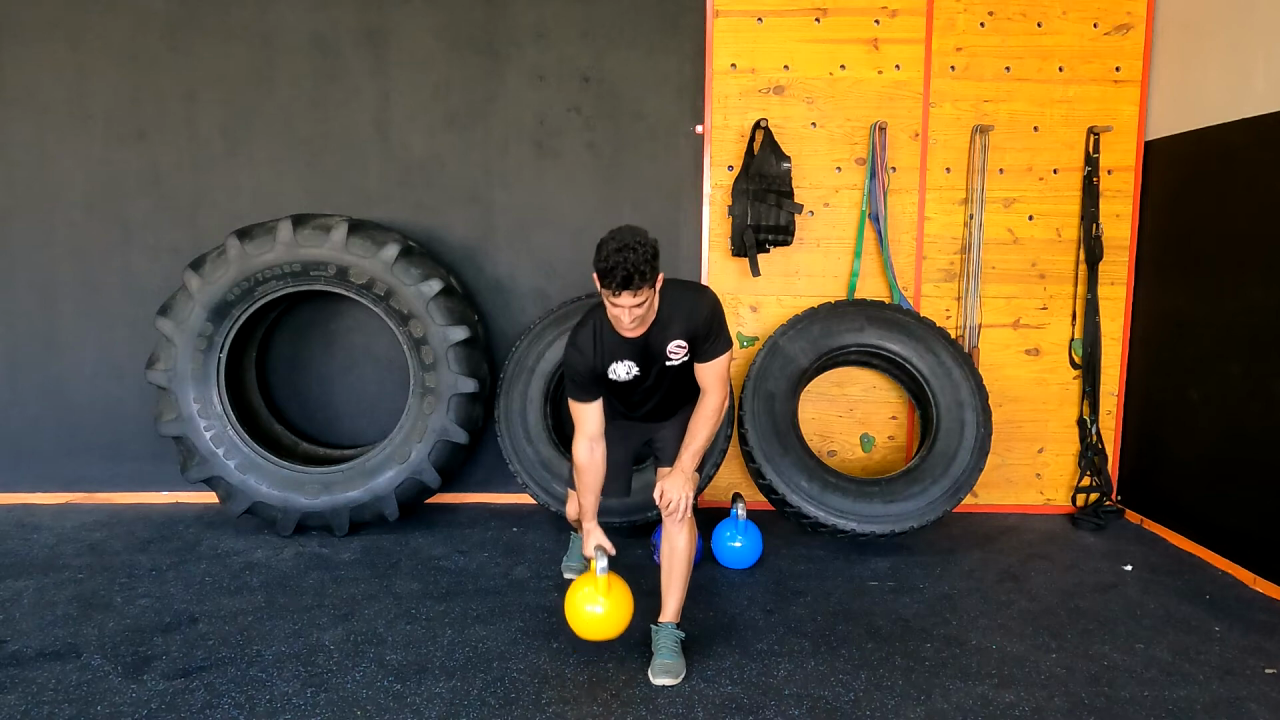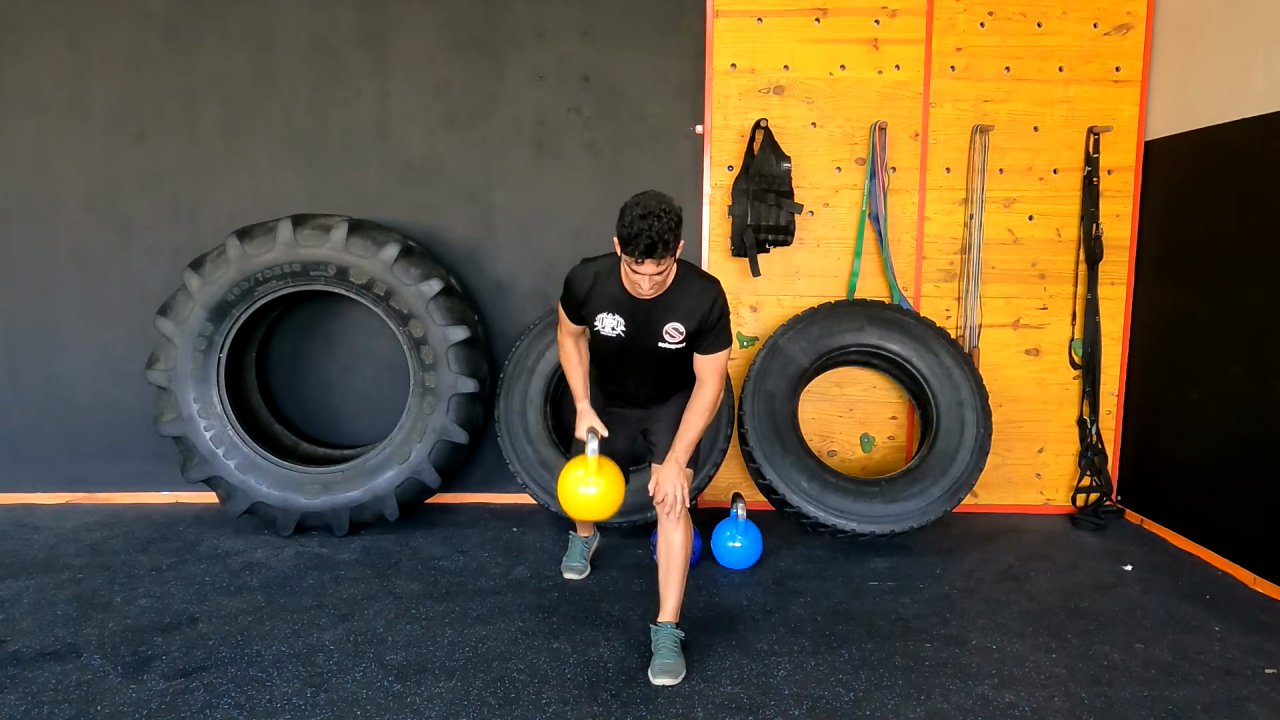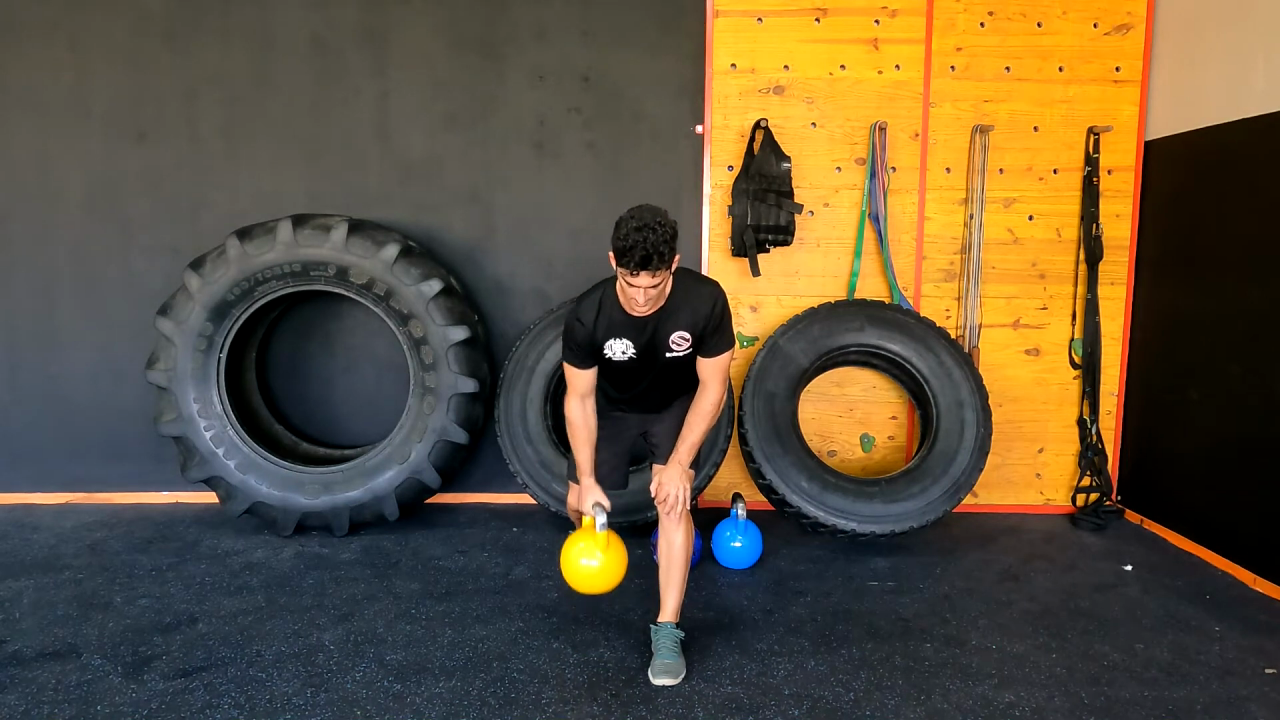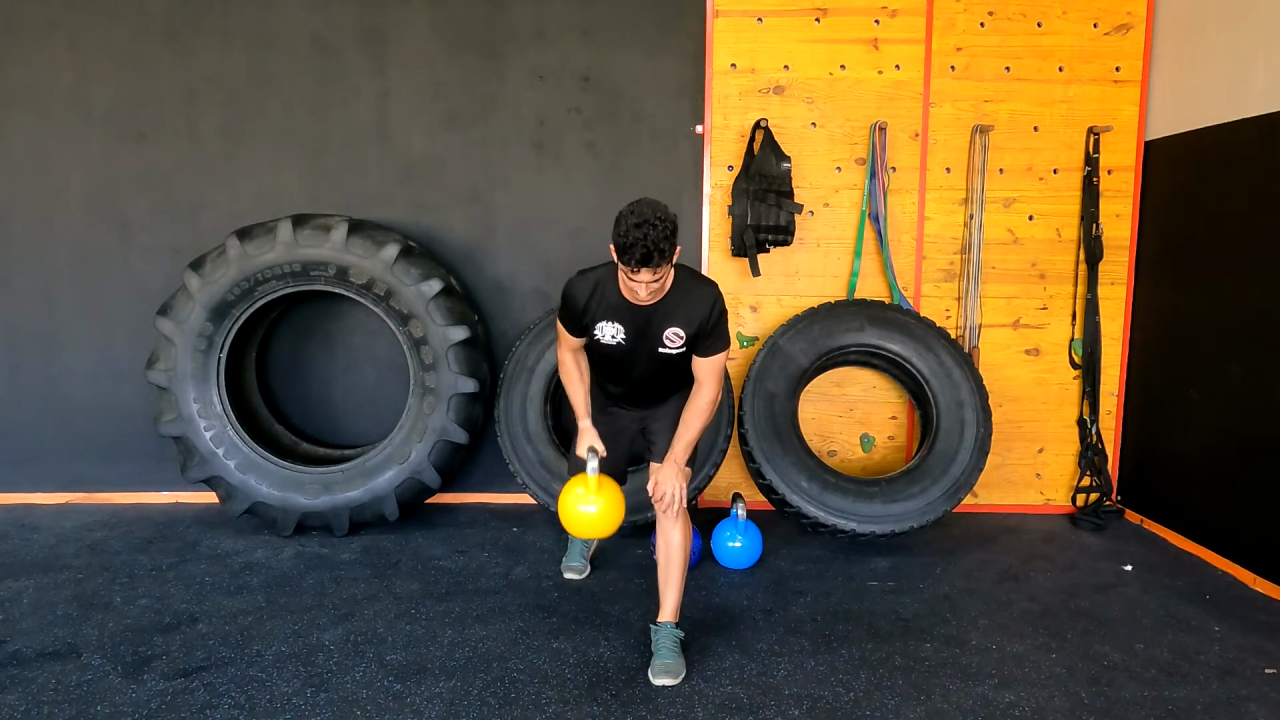
dt=1s
person 1, frame 1
left shoulder: (698, 307)
right shoulder: (585, 344)
left elbow: (715, 393)
right elbow: (588, 439)
left wrist: (683, 469)
right wrist: (590, 524)
left hip: (679, 414)
right hip: (616, 417)
left knee: (677, 506)
right knee: (576, 510)
left ankle: (667, 632)
right ankle: (580, 534)
person 1, frame 2
left shoulder: (705, 297)
right shoulder: (586, 281)
left elbow: (709, 384)
right elbow: (570, 334)
left wrist: (675, 460)
right wrist: (581, 405)
left hip: (674, 403)
right hip: (608, 401)
left knee: (672, 501)
left ankle: (667, 630)
right ankle: (584, 536)
person 1, frame 3
left shoulder: (705, 301)
right shoulder: (587, 315)
left elbow: (713, 386)
right elbow: (579, 400)
left wrist: (679, 463)
right wrist: (586, 480)
left hip: (676, 406)
right hip: (612, 407)
left knee: (673, 500)
right knee: (580, 502)
left ankle: (667, 631)
person 1, frame 4
left shoulder: (702, 300)
right shoulder: (585, 290)
left elbow: (708, 385)
right elbow: (569, 349)
left wrist: (675, 460)
right wrist: (584, 424)
left hip: (672, 403)
right hip: (605, 403)
left knee: (670, 499)
left ankle: (666, 631)
right ankle: (583, 537)
